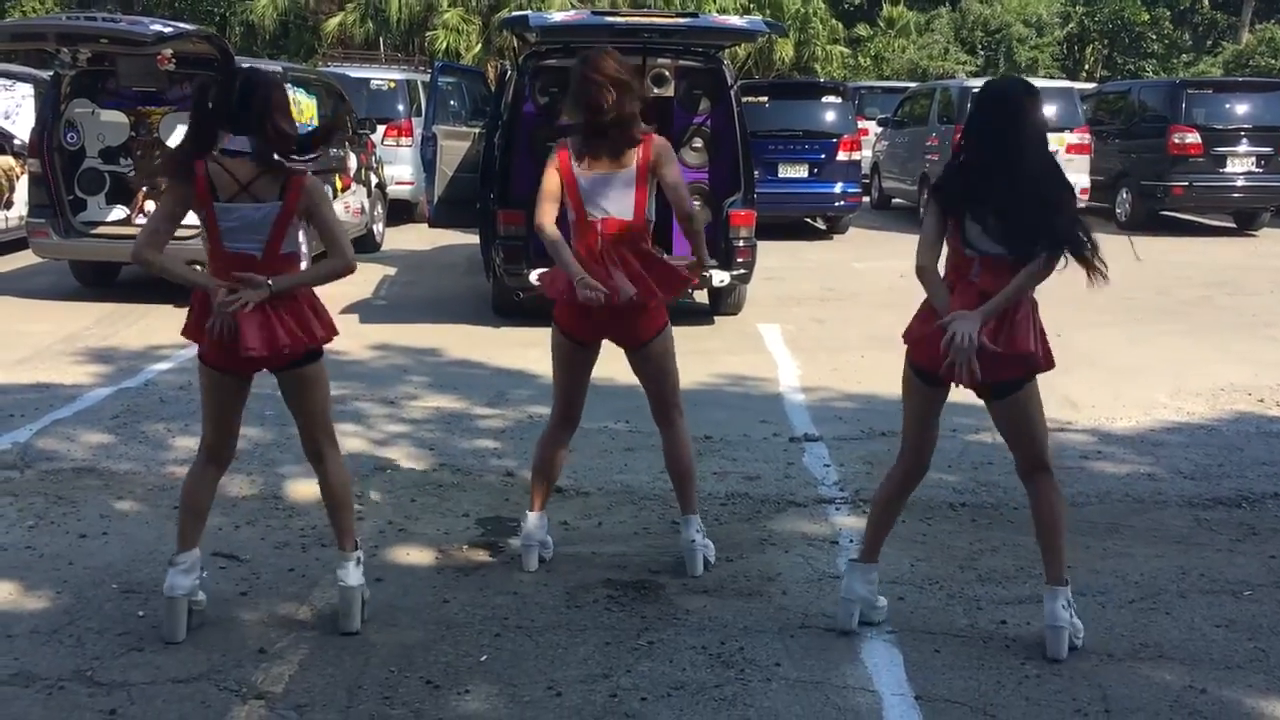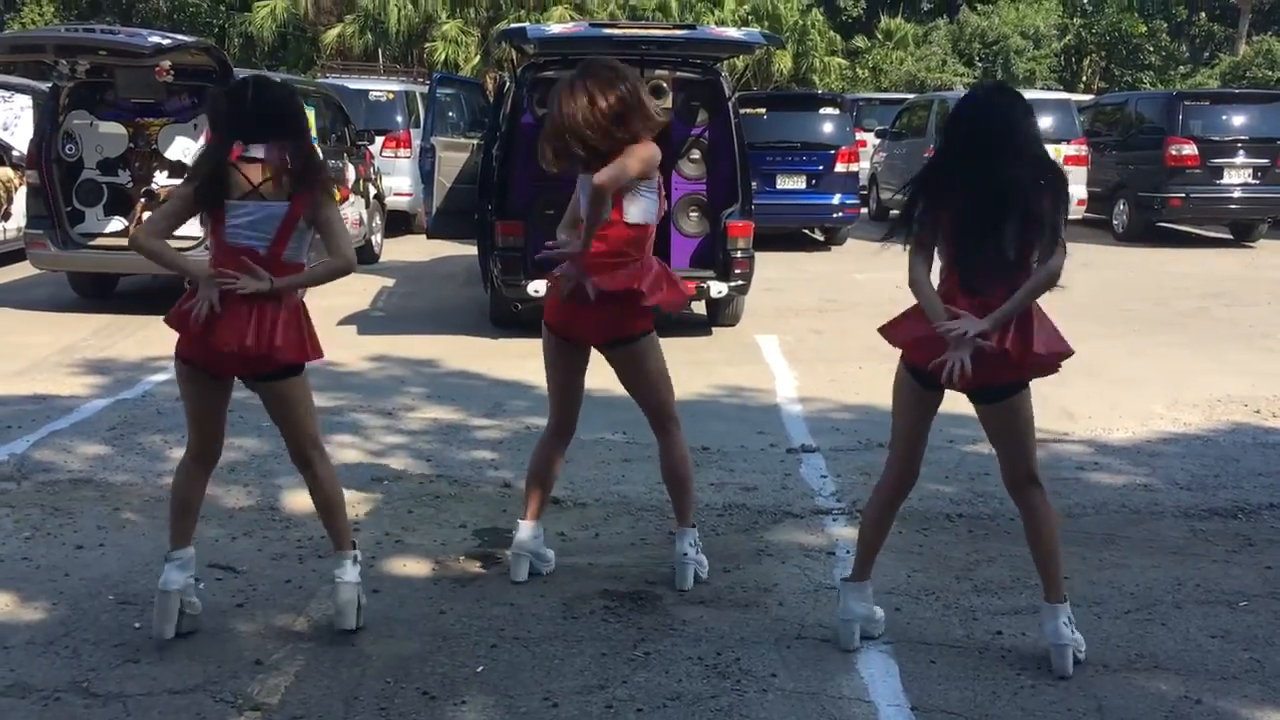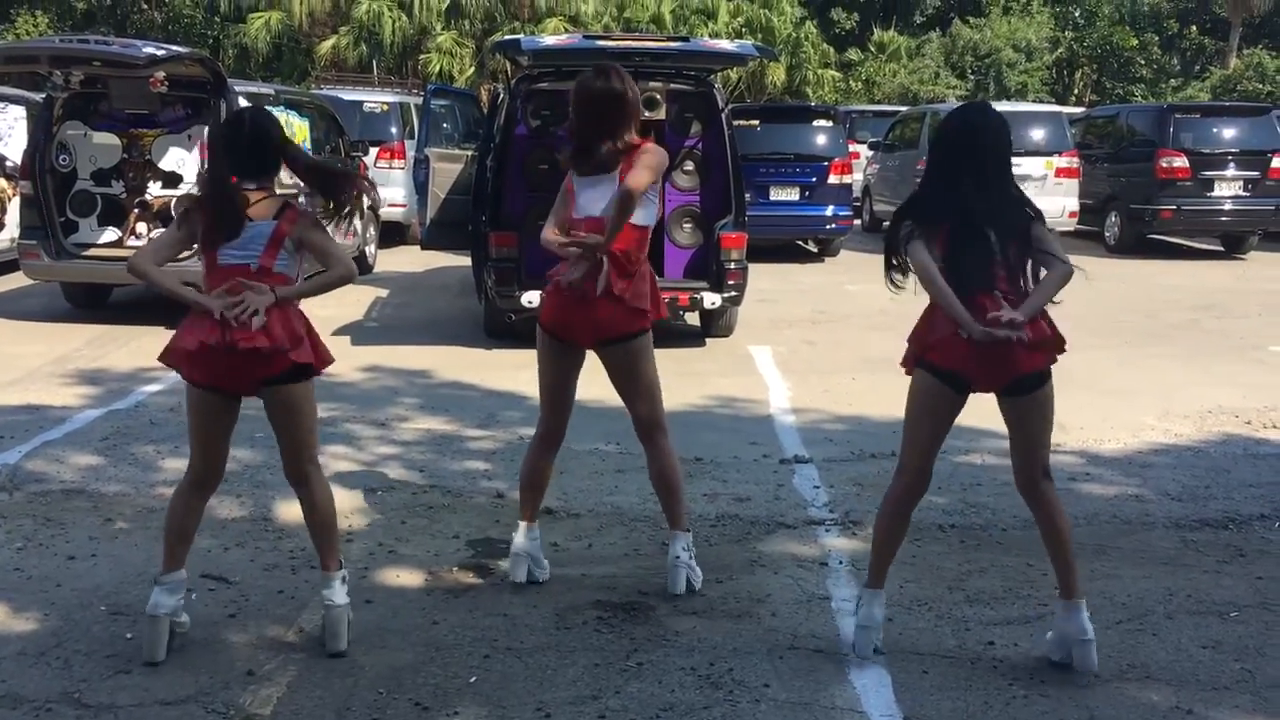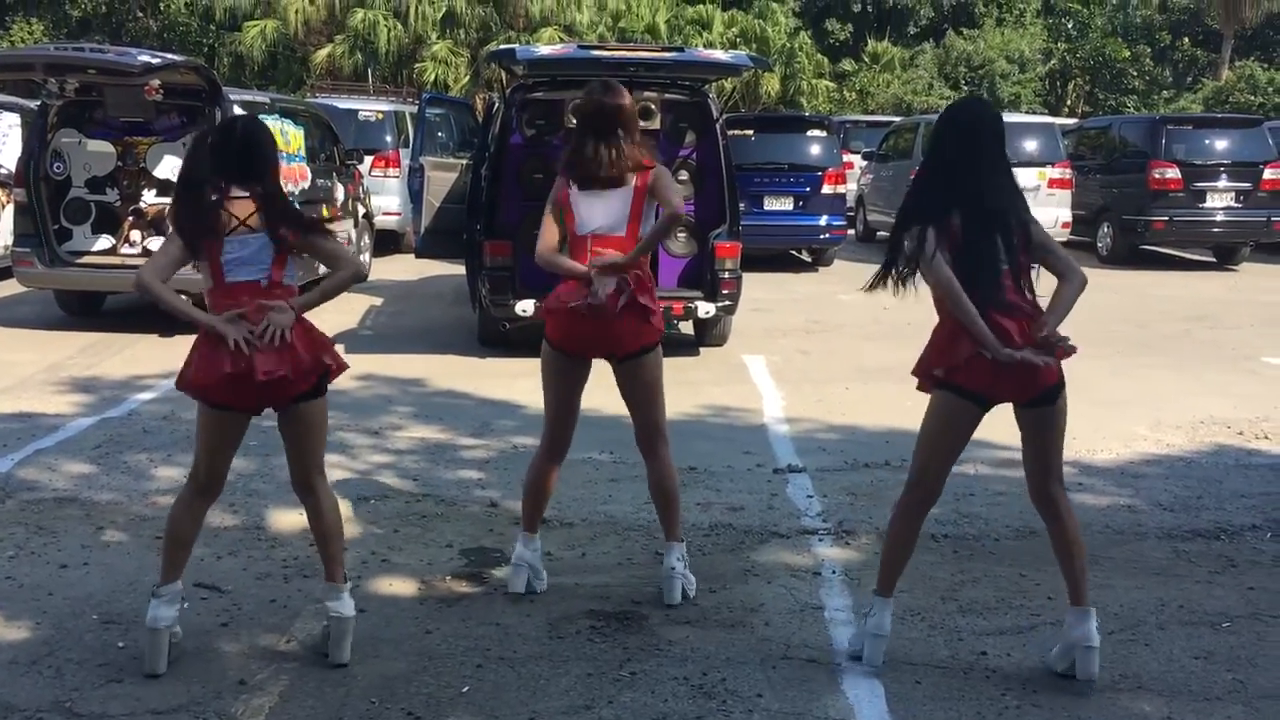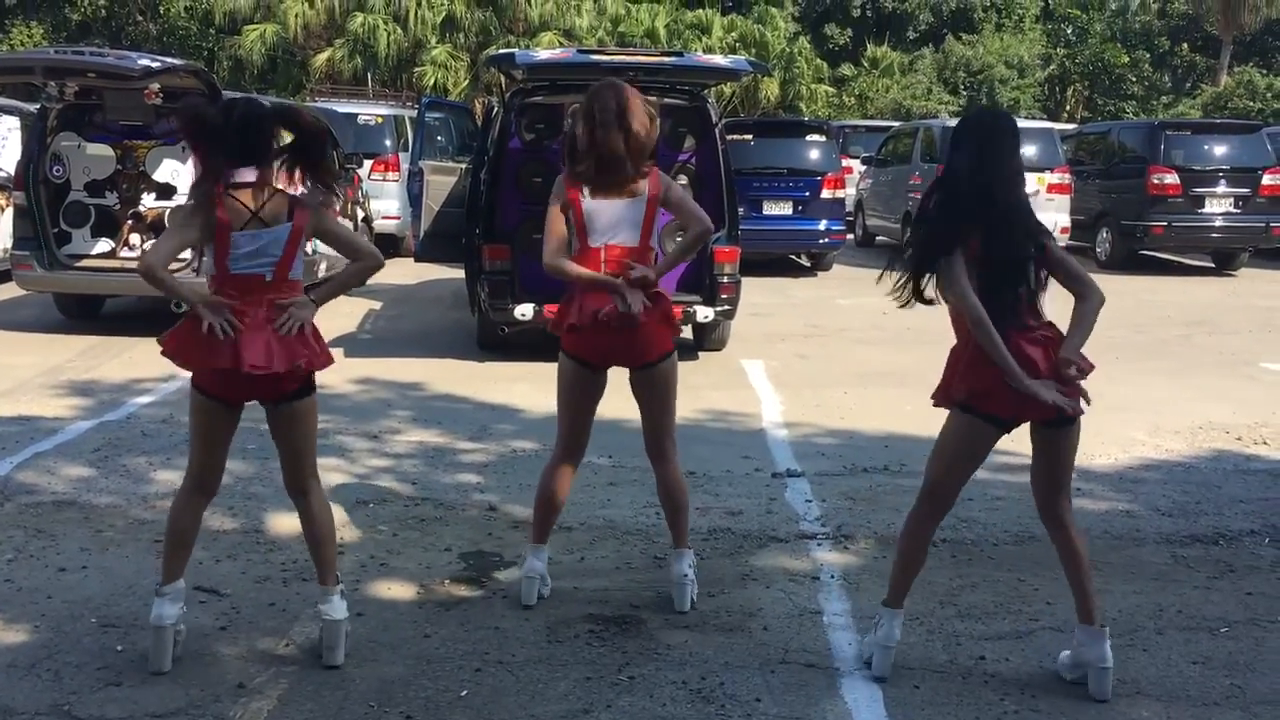
dt=0.2s
person 1, frame 1
left shoulder: (953, 184)
right shoulder: (1049, 189)
left elbow: (925, 266)
right elbow: (1045, 260)
left wrist: (956, 320)
right wrist: (980, 320)
left hip: (939, 334)
right hip: (1004, 340)
left knee: (911, 463)
right knee: (1036, 469)
left ankle: (859, 578)
right ankle: (1058, 602)
person 1, frame 2
left shoulder: (938, 192)
right shoulder: (1041, 189)
left elbow: (919, 273)
right elbow: (1050, 267)
left wrist: (946, 327)
right wrist: (987, 322)
left hip: (937, 342)
right hip: (1003, 348)
left knee: (899, 472)
right knee: (1026, 484)
left ankle: (856, 593)
right ankle: (1058, 616)
person 1, frame 3
left shoulder: (924, 214)
right shoulder: (1016, 210)
left elbow: (925, 270)
right elbow: (1061, 268)
left wrist: (972, 328)
right wrist: (1019, 317)
left hip: (953, 345)
right hip: (1020, 346)
left knee: (908, 481)
right knee: (1037, 484)
left ankle: (870, 605)
right ankle: (1073, 615)
person 1, frame 4
left shoulder: (929, 215)
right shoulder: (1012, 210)
left elbow: (943, 281)
right elbow: (1073, 276)
left wrist: (993, 349)
right wrist: (1041, 335)
left hip: (969, 358)
right hip: (1032, 356)
left knee: (919, 492)
right knee: (1050, 492)
left ankle: (879, 615)
right ankle: (1081, 623)
person 1, frame 5
left shoulder: (948, 227)
right shoulder: (1025, 222)
left elbow: (970, 308)
right elbow: (1091, 293)
left wrist: (1021, 381)
right wrist: (1065, 357)
left hip: (991, 381)
right hip: (1051, 375)
left knee: (932, 504)
right knee: (1056, 511)
left ankle: (888, 624)
right ankle: (1092, 640)
person 2, frame 1
left shoulder: (195, 175)
right shoulder: (298, 182)
left elbow: (145, 249)
right elbow: (343, 260)
left wrist: (210, 285)
right wrist: (272, 289)
left hip: (224, 324)
right hip: (286, 322)
left knee: (213, 454)
right knee: (324, 451)
left ankle: (183, 574)
right ankle: (350, 570)
person 2, frame 2
left shoulder: (208, 180)
right shoulder: (308, 189)
left elbow: (144, 236)
right elbow: (343, 259)
left wrist: (198, 275)
right wrist: (279, 285)
left hip: (207, 324)
right hip: (272, 328)
left knee: (201, 454)
right knee: (310, 455)
left ankle: (177, 574)
right ankle: (348, 570)
person 2, frame 3
left shoulder: (202, 211)
right shoulder: (293, 215)
left elbow: (140, 263)
right elbow: (343, 269)
left wrist: (196, 300)
right wrist: (277, 297)
left hip: (211, 345)
right hip: (280, 345)
left knee: (200, 478)
right knee: (304, 473)
left ankle: (168, 592)
right ankle: (334, 587)
person 2, frame 4
left shoulder: (196, 220)
right shoulder: (287, 219)
left elbow: (150, 283)
right elbow: (351, 270)
left wrist: (209, 322)
right wrist: (296, 309)
left hip: (226, 361)
right hip: (293, 357)
left knee: (201, 487)
right knee: (313, 486)
left ankle: (165, 603)
right ankle: (339, 600)
person 2, frame 5
left shoulder: (205, 207)
right shoulder: (301, 208)
left elbow: (152, 266)
right elbow: (369, 260)
left wrist: (200, 304)
right wrist: (313, 300)
left hip: (222, 351)
right hip: (286, 349)
left knee: (198, 486)
right knee: (304, 486)
left ankle: (167, 602)
right ankle: (332, 600)
person 3, frame 1
left shoulder: (564, 154)
right shoulder: (651, 147)
left elbow: (544, 221)
right elbow: (682, 205)
left wrist: (576, 273)
right wrist: (701, 258)
left hip: (579, 297)
right hip: (636, 296)
left knee: (563, 419)
right knee: (670, 417)
left ankle: (534, 526)
right ankle: (692, 531)
person 3, frame 2
left shoulder: (584, 158)
right shoulder: (643, 151)
left elbow: (566, 233)
right elbow: (604, 183)
left wrist: (580, 250)
right wrist: (585, 246)
left hip: (568, 302)
right hip: (621, 304)
left knee: (559, 427)
right knee: (667, 426)
left ankle: (528, 535)
right ankle: (687, 544)
person 3, frame 3
left shoulder: (575, 165)
right shoulder: (648, 155)
left elbow: (550, 238)
right elbow: (636, 188)
left wrist: (581, 248)
right wrist: (605, 243)
left hip: (562, 303)
right hip: (618, 305)
left knee: (549, 430)
right knee: (653, 432)
left ankle: (525, 541)
right ankle: (680, 549)
person 3, frame 4
left shoulder: (567, 180)
right shoulder: (649, 174)
left elbow: (545, 254)
right elbow: (676, 212)
left wrist: (590, 271)
right wrist: (629, 259)
left hip: (569, 316)
right hip: (630, 316)
left knee: (554, 441)
right knee: (655, 445)
left ankle: (527, 551)
right ankle: (675, 560)
person 3, frame 5
left shoulder: (568, 184)
right shoulder: (653, 181)
left elbow: (553, 259)
right elbow: (703, 228)
left wrist: (606, 282)
right wrist: (659, 270)
left hip: (587, 325)
right hip: (648, 325)
left knee: (566, 452)
right knee: (663, 451)
left ankle: (535, 561)
right ankle: (683, 563)
